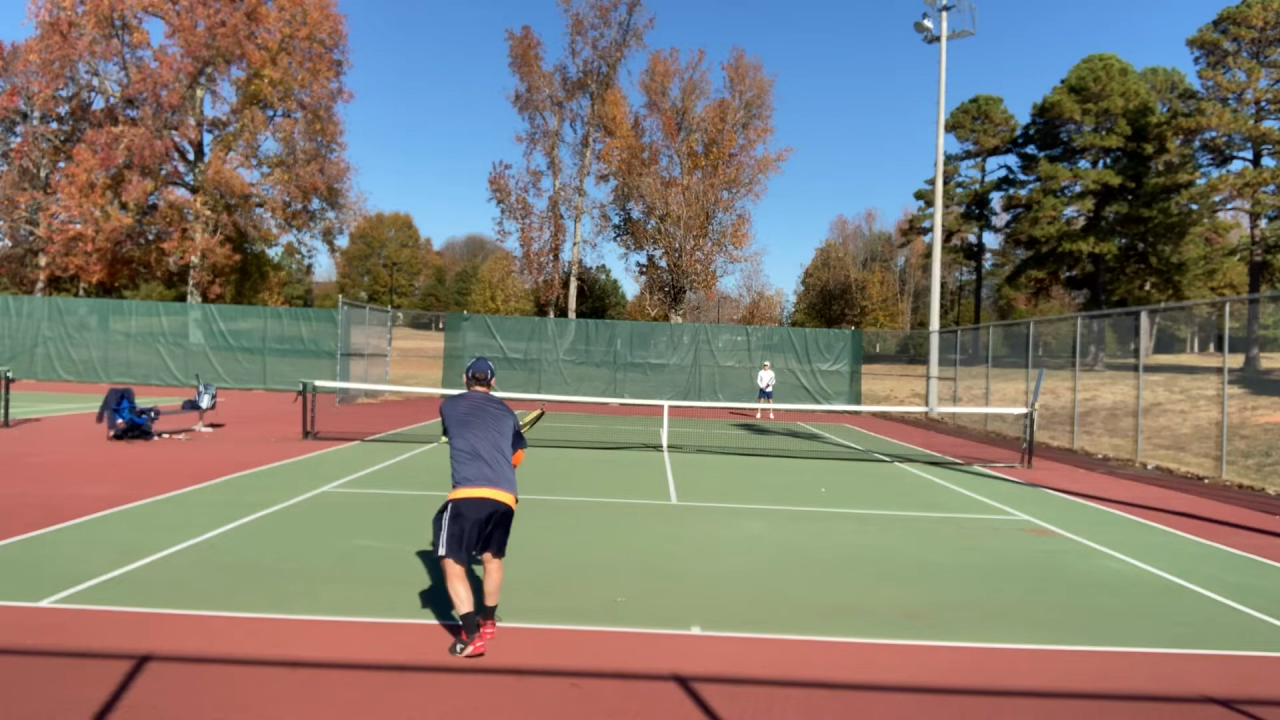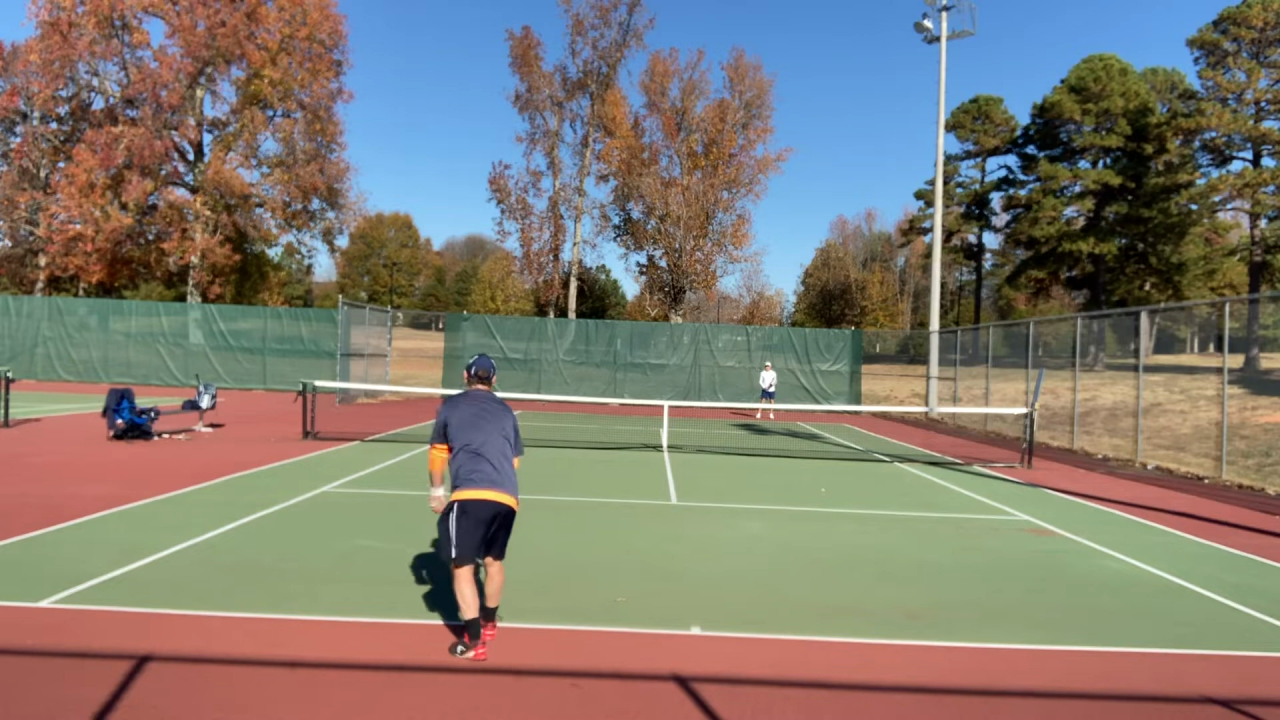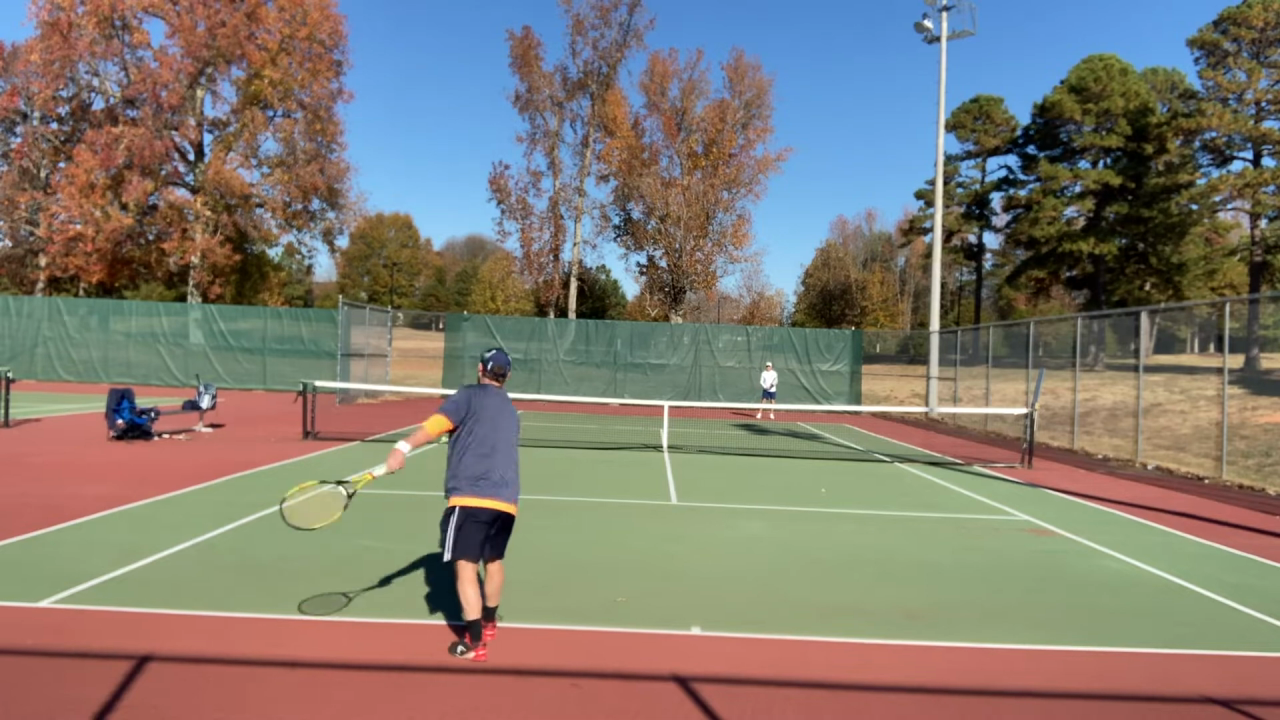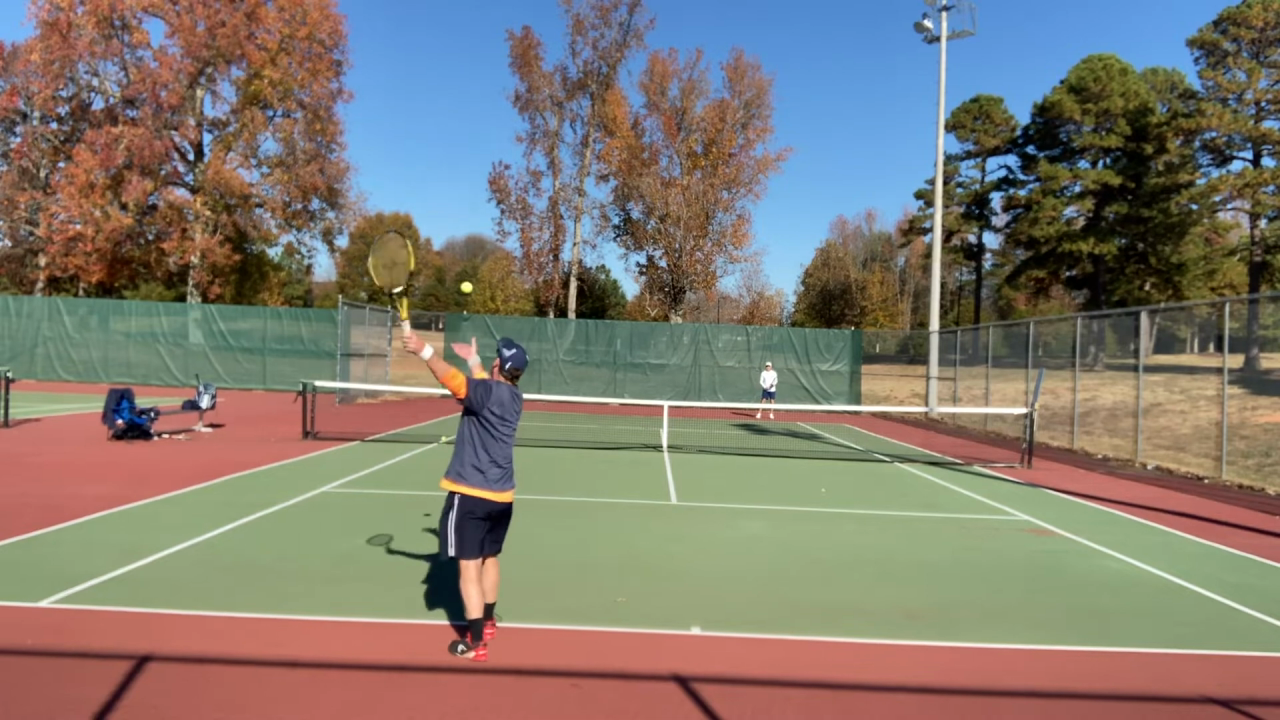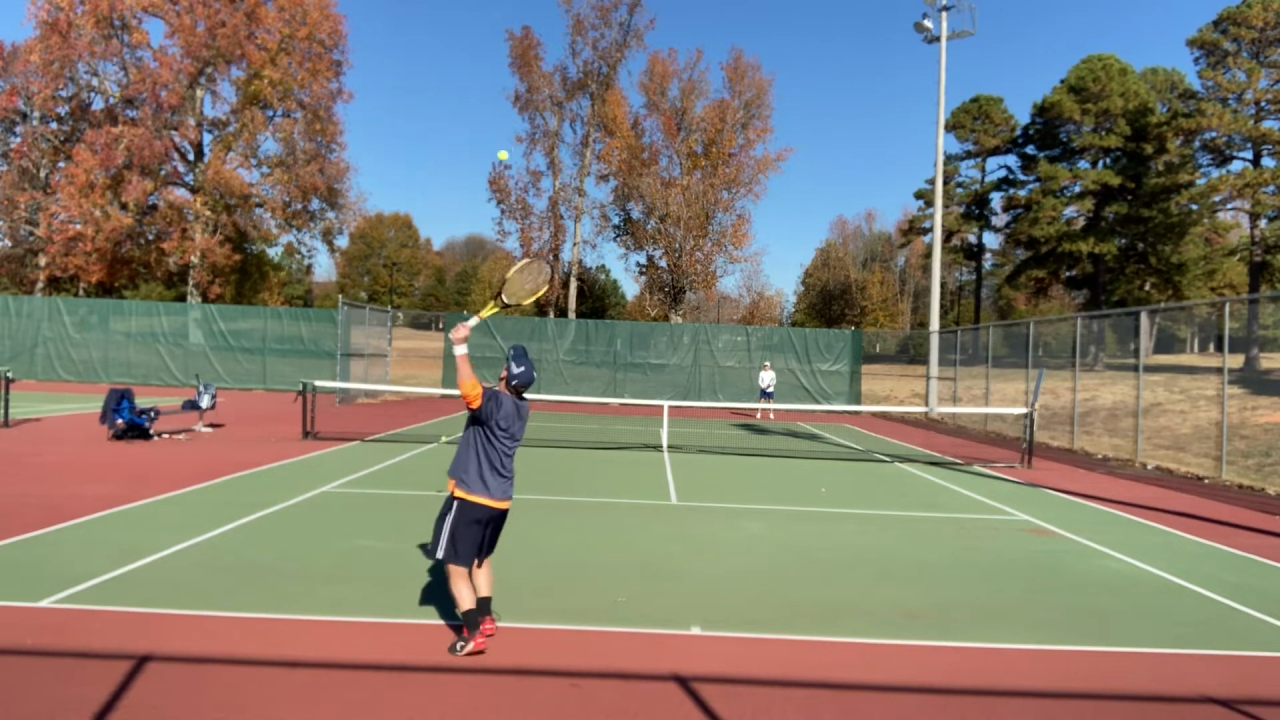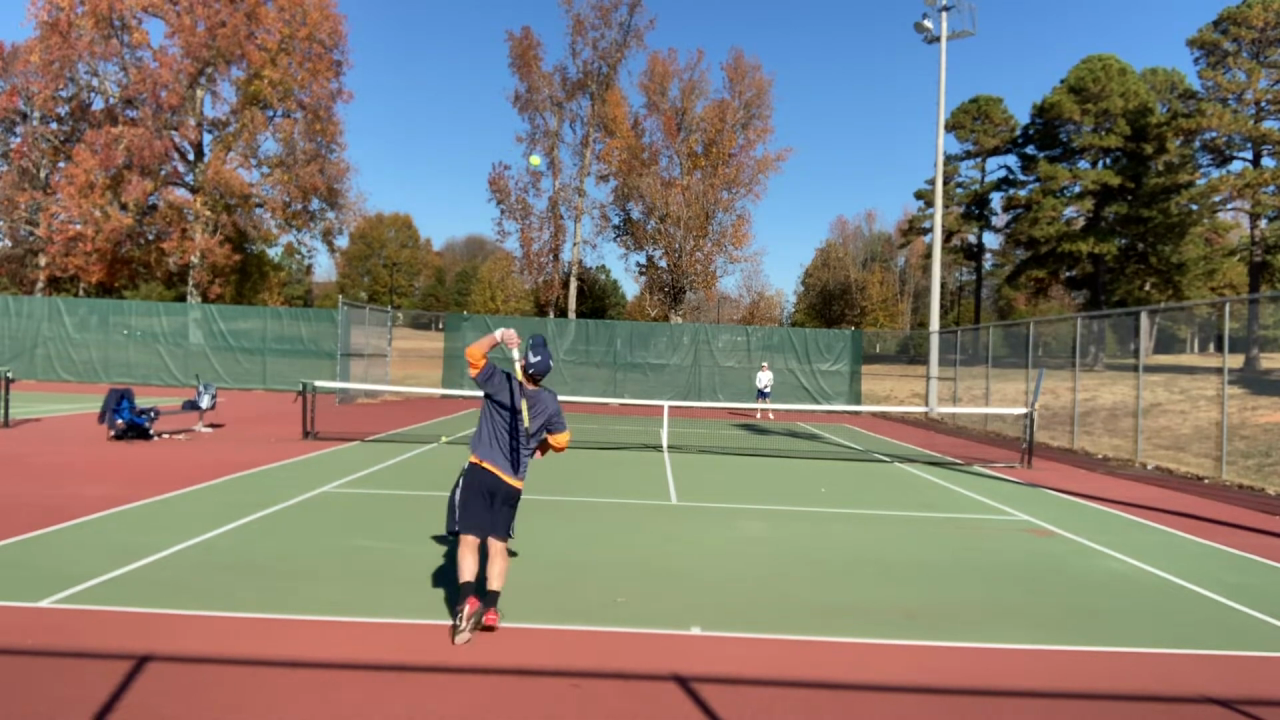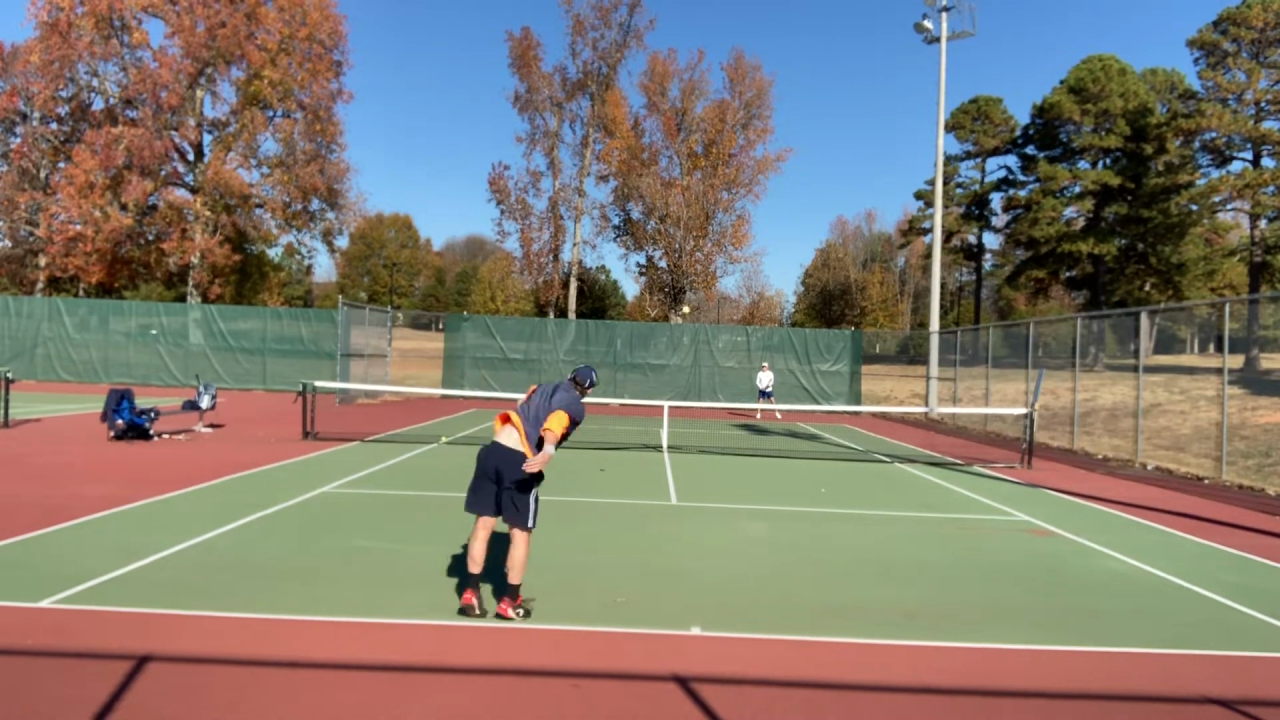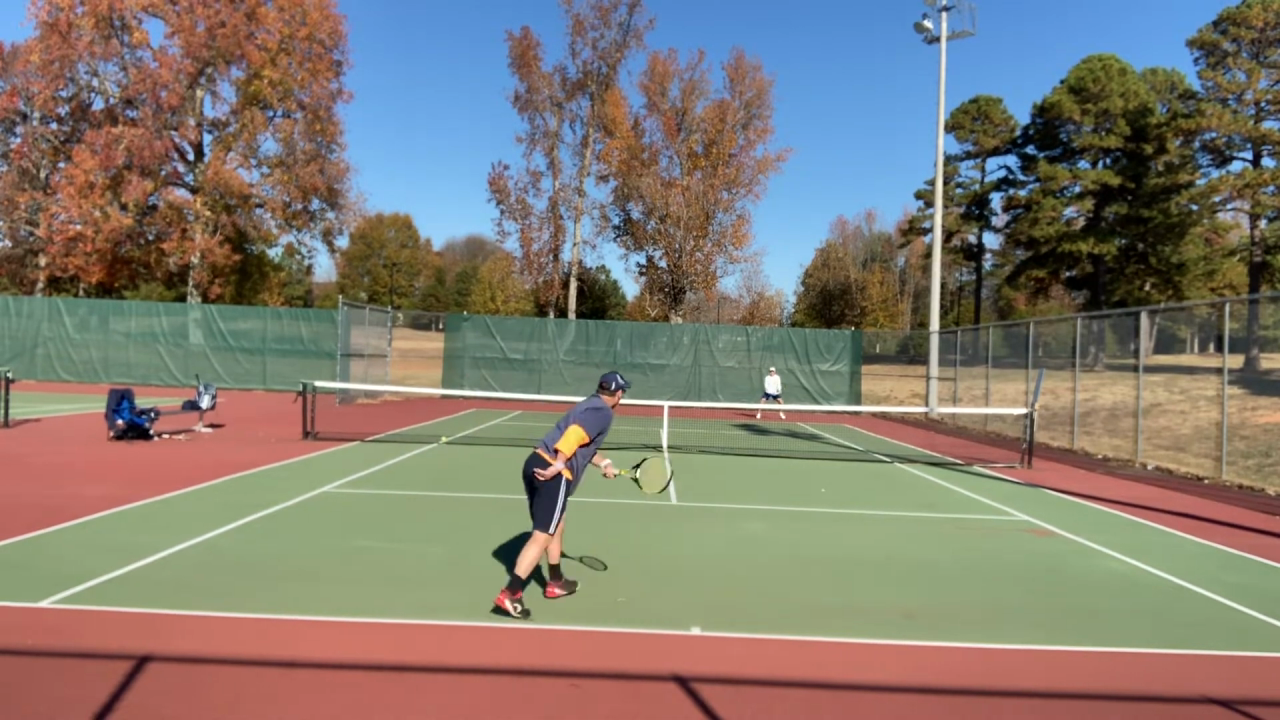
dt=0.3s
person 1, frame 1
left shoulder: (449, 406)
right shoulder: (506, 412)
right elbow: (517, 456)
left hip: (468, 495)
right hip: (504, 497)
left knee: (452, 565)
right knee: (493, 558)
left ankle: (471, 634)
right ankle: (487, 622)
person 1, frame 2
left shoulder: (450, 406)
right shoulder: (505, 411)
left elbow: (439, 453)
left wrist: (437, 491)
left hip: (471, 496)
right hip: (508, 497)
left knee: (462, 569)
right knee: (495, 560)
left ankle: (474, 640)
right ankle: (488, 622)
person 1, frame 3
left shoulder: (470, 395)
right shoulder: (510, 409)
left elbow: (439, 422)
left wrist: (403, 448)
left hip: (470, 499)
right hip: (506, 501)
left knee: (465, 567)
right knee: (494, 561)
left ankle: (476, 641)
right ankle: (488, 622)
person 1, frame 4
left shoulder: (489, 393)
right shoulder: (514, 398)
left elbow: (453, 380)
left wrist: (423, 350)
right wrist: (474, 362)
left hip: (470, 494)
right hip: (502, 496)
left knee: (467, 566)
right knee: (489, 559)
left ankle: (476, 641)
right ankle: (487, 621)
person 1, frame 5
left shoulder: (495, 404)
right shoulder: (521, 407)
left elbow: (470, 389)
left wrist: (460, 346)
left hip: (470, 497)
right hip: (499, 500)
left knee: (456, 568)
right knee: (481, 560)
left ankle: (473, 633)
right ankle: (485, 618)
person 1, frame 6
left shoulder: (501, 385)
right shoulder: (550, 403)
left elbow: (474, 356)
right elbow: (560, 441)
left wrist: (498, 337)
right wrist: (541, 446)
left hip: (479, 473)
right hip: (511, 481)
left knee: (468, 542)
right knee: (497, 544)
left ankle: (469, 601)
right ankle: (491, 610)
person 1, frame 7
left shoulder: (551, 388)
right shoulder: (577, 406)
right elbow: (557, 422)
right wrist: (548, 450)
left hip: (494, 450)
right hip: (522, 463)
left knee: (483, 525)
right knee: (520, 533)
left ankle: (470, 593)
right ankle: (510, 601)
person 1, frame 8
left shoulder: (586, 405)
right shoulder: (603, 413)
right elbow: (574, 436)
left wrist: (604, 463)
right wrist: (556, 466)
left hip: (535, 462)
right hip: (552, 475)
left knee: (556, 526)
right knee: (543, 535)
left ankle: (555, 582)
right ankle: (510, 594)
